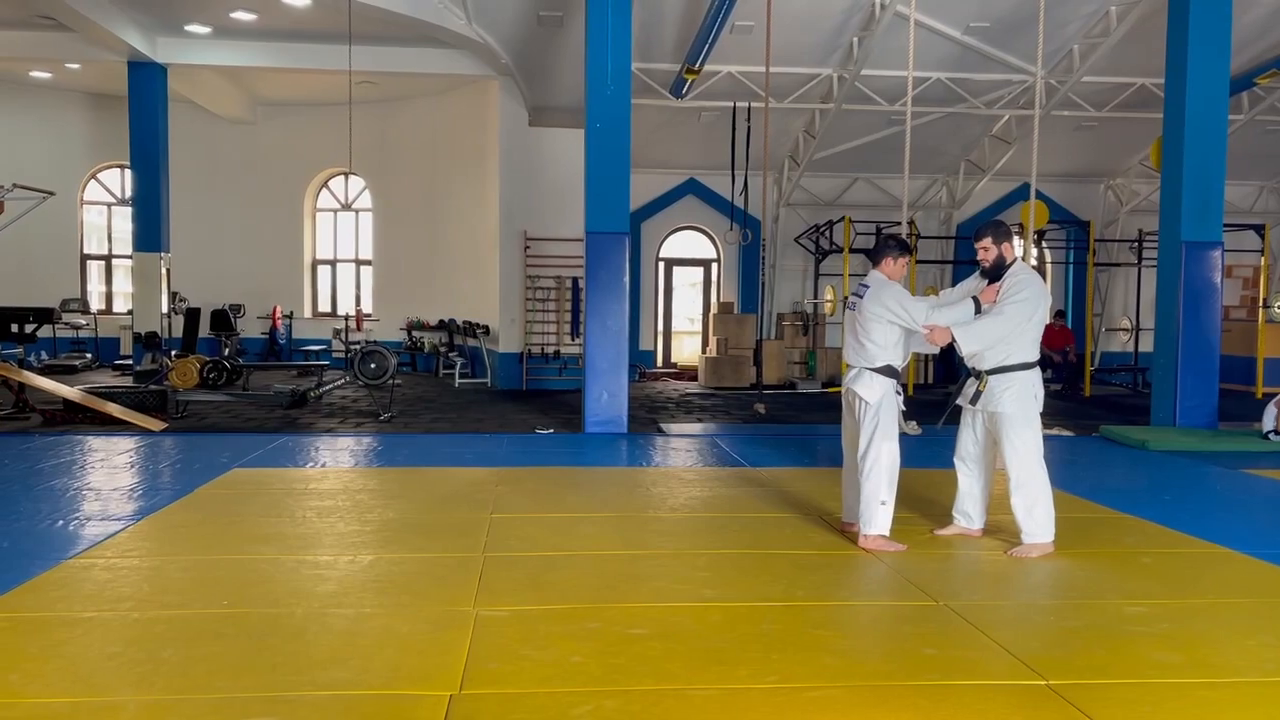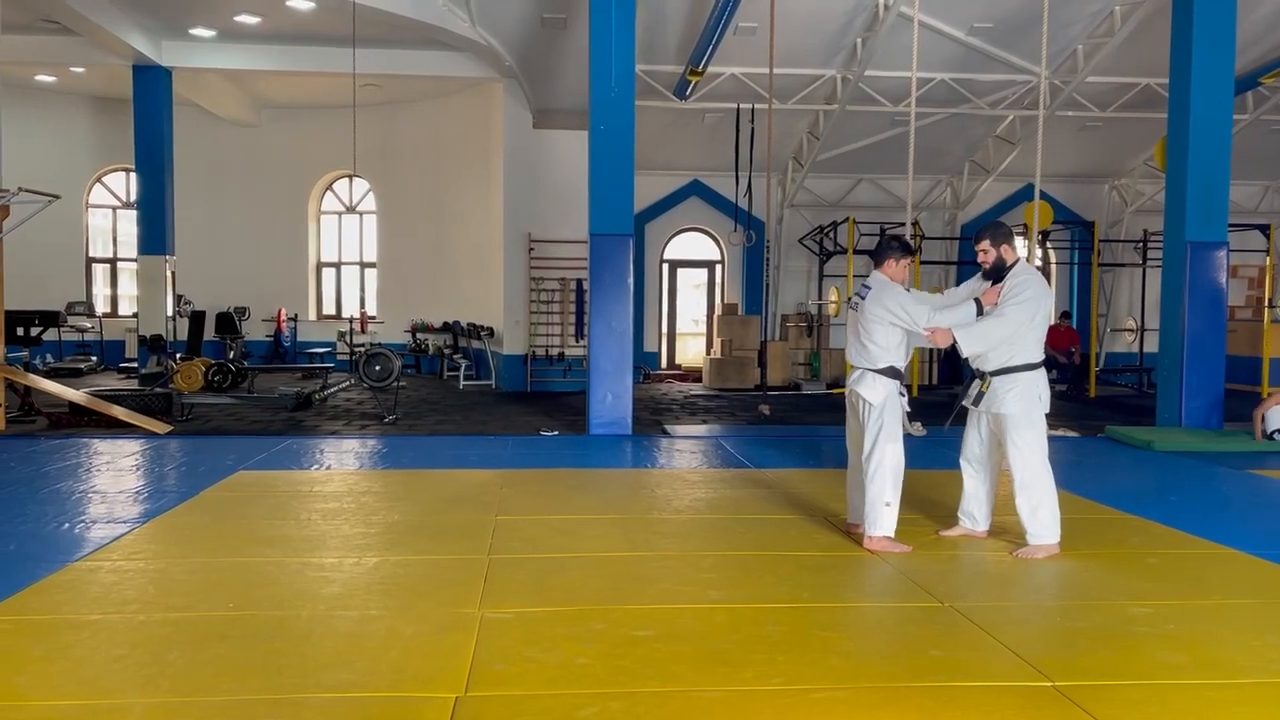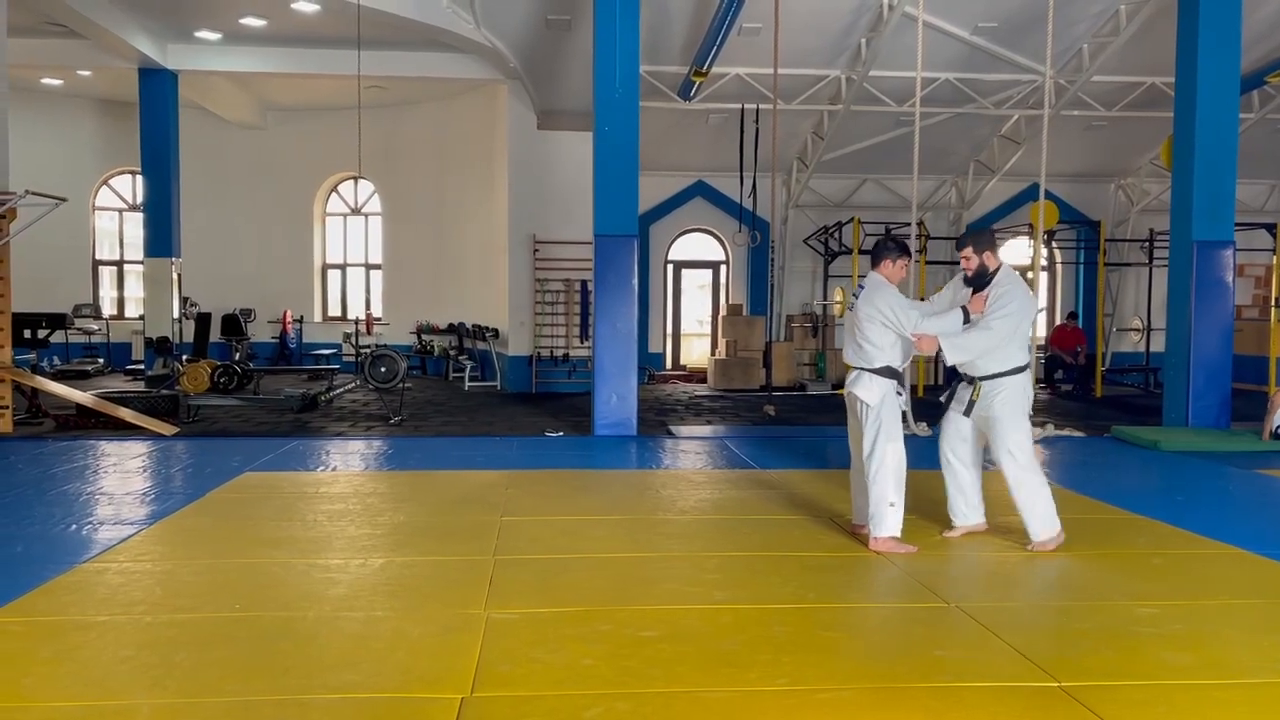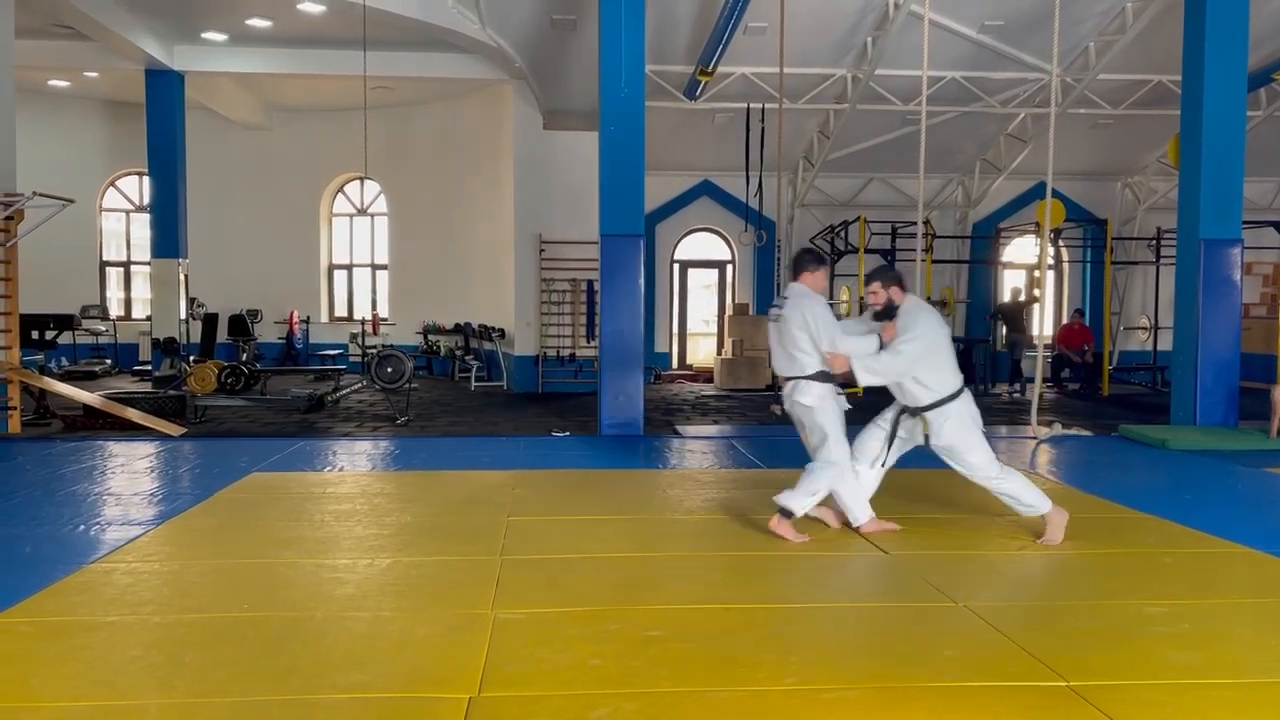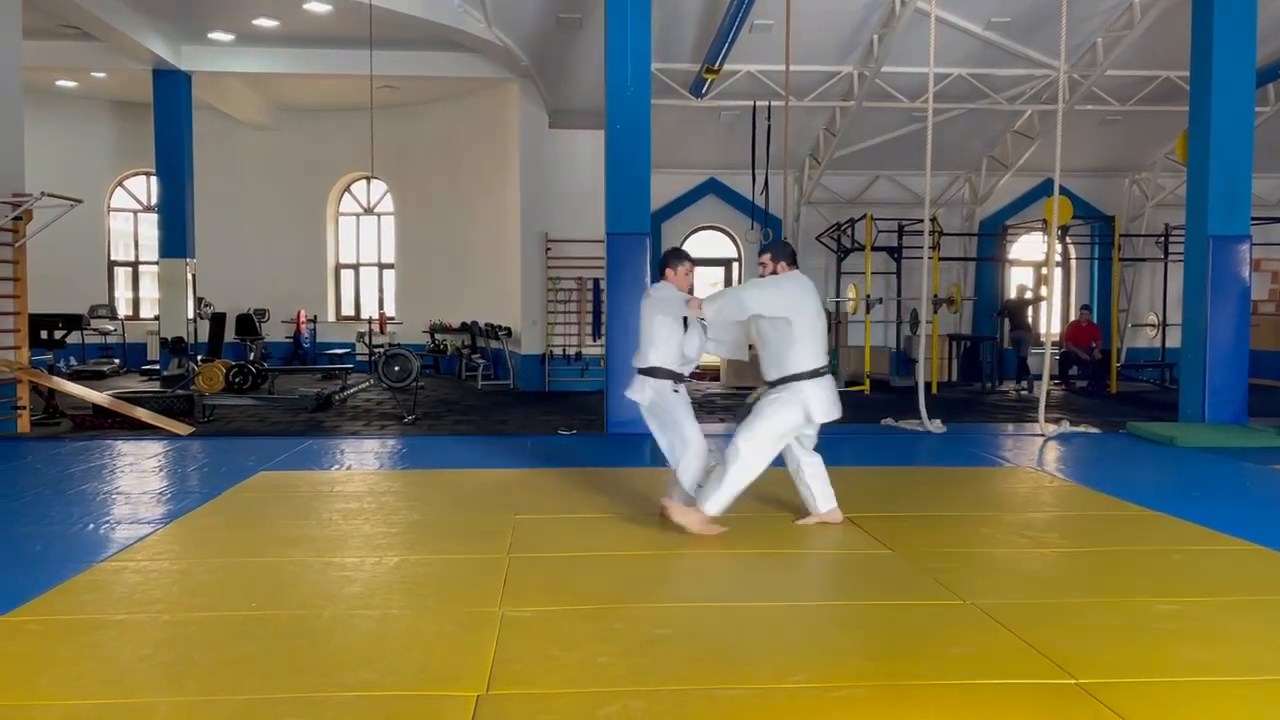
dt=0.5s
person 1, frame 1
left shoulder: (1028, 284)
right shoulder: (982, 279)
left elbow: (998, 326)
right elbow: (947, 301)
left wrist: (952, 334)
left hip: (1013, 387)
right hip: (981, 384)
left knee: (1022, 462)
right knee: (969, 456)
left ankle: (1040, 538)
right ankle: (969, 521)
person 1, frame 2
left shoulder: (1029, 284)
right shoulder: (986, 280)
left elbow: (1000, 327)
right elbow: (949, 301)
left wrist: (954, 336)
left hip: (1018, 387)
right hip: (987, 385)
left knee: (1027, 464)
right knee: (976, 458)
left ankle: (1046, 539)
right ankle: (974, 522)
person 1, frame 3
left shoulder: (1012, 292)
right shoulder: (966, 283)
left elbow: (986, 336)
right elbow: (934, 308)
left wrist: (940, 343)
left hip: (1004, 389)
right hip: (971, 387)
left knee: (1016, 462)
right knee: (955, 451)
left ankle: (1048, 531)
right ankle: (970, 519)
person 1, frame 4
left shoulder: (920, 321)
right shoulder: (887, 316)
left elbow: (896, 362)
right elbow: (855, 329)
left wrist: (851, 364)
left hip: (947, 413)
right hip: (910, 411)
left knee: (989, 471)
right knee: (865, 451)
left ankle: (1052, 514)
right ankle: (855, 515)
person 1, frame 5
left shoulder: (790, 288)
right shoulder: (786, 290)
left elbow: (744, 299)
right elbow: (746, 330)
left wrist: (704, 305)
right wrist: (704, 337)
left hip: (799, 392)
right hip: (800, 388)
left knee: (744, 448)
right knee: (799, 449)
left ankle: (703, 514)
right ankle: (827, 510)
person 2, frame 1
left shoulder: (863, 290)
right shoulder: (887, 292)
left elbow: (906, 326)
right elbow: (929, 317)
right wrist: (978, 300)
left hip: (859, 379)
right hip: (876, 384)
left knee: (858, 454)
right knee: (881, 456)
left ankle: (853, 518)
right ankle: (871, 532)
person 2, frame 2
left shoulder: (866, 291)
right shoulder: (889, 294)
left elbow: (918, 316)
right elbow: (932, 319)
right wrist: (980, 302)
left hip: (862, 381)
right hip: (880, 385)
left knee: (863, 455)
right knee: (886, 457)
left ankle: (858, 519)
right ankle: (876, 534)
person 2, frame 3
left shoulder: (868, 291)
right shoulder: (883, 294)
left elbow: (916, 311)
right elbow: (920, 326)
left wrist: (958, 304)
right wrist: (967, 311)
left hip: (862, 381)
right hip: (878, 385)
left knee: (866, 456)
right knee: (887, 458)
left ankle: (863, 520)
right ankle: (882, 534)
person 2, frame 4
left shoulder: (783, 303)
right shoulder: (810, 303)
right elbow: (837, 345)
right wrist: (880, 338)
left hip: (798, 389)
right hip: (814, 391)
left knee: (837, 455)
right knee: (834, 459)
left ankle: (863, 519)
right ankle: (784, 515)
person 2, frame 5
left shoulder: (671, 302)
right shoulder: (660, 295)
left hip: (670, 385)
right hip: (658, 386)
left knee: (684, 443)
right knee: (692, 444)
left ankle: (677, 504)
right ankle: (681, 505)
